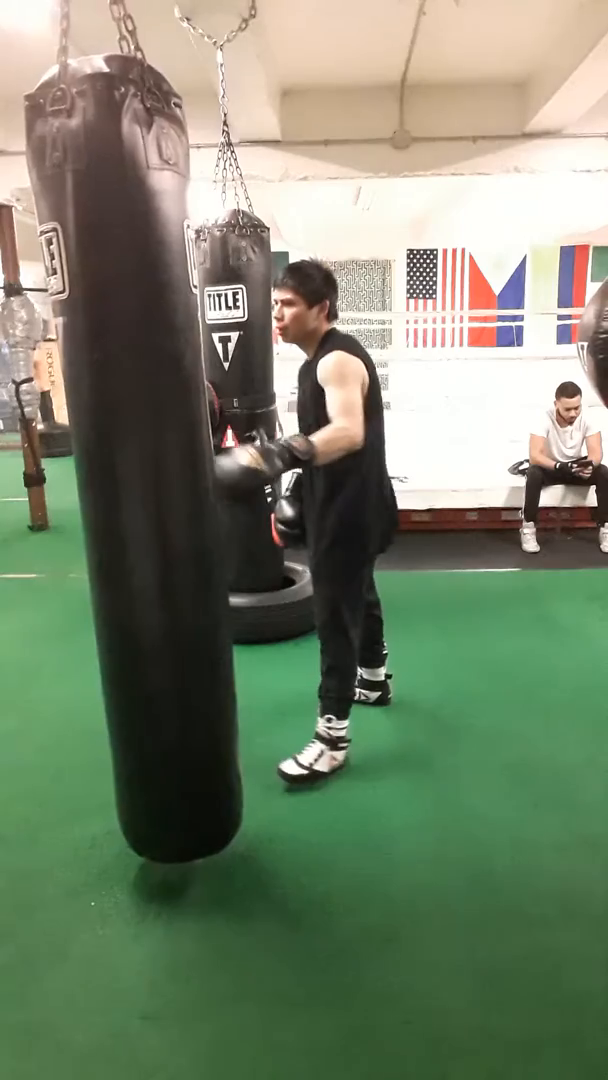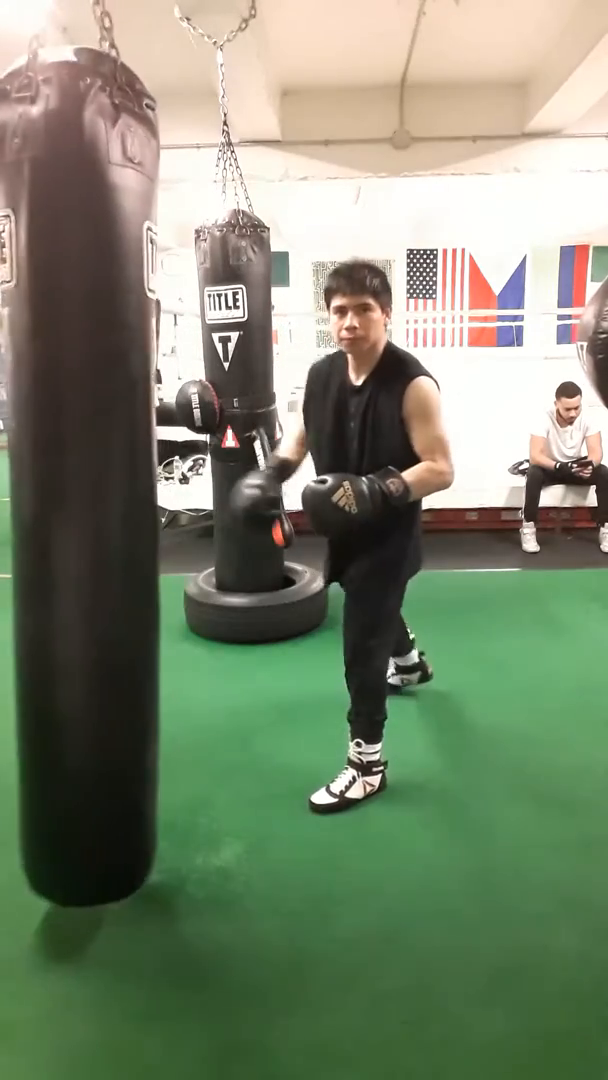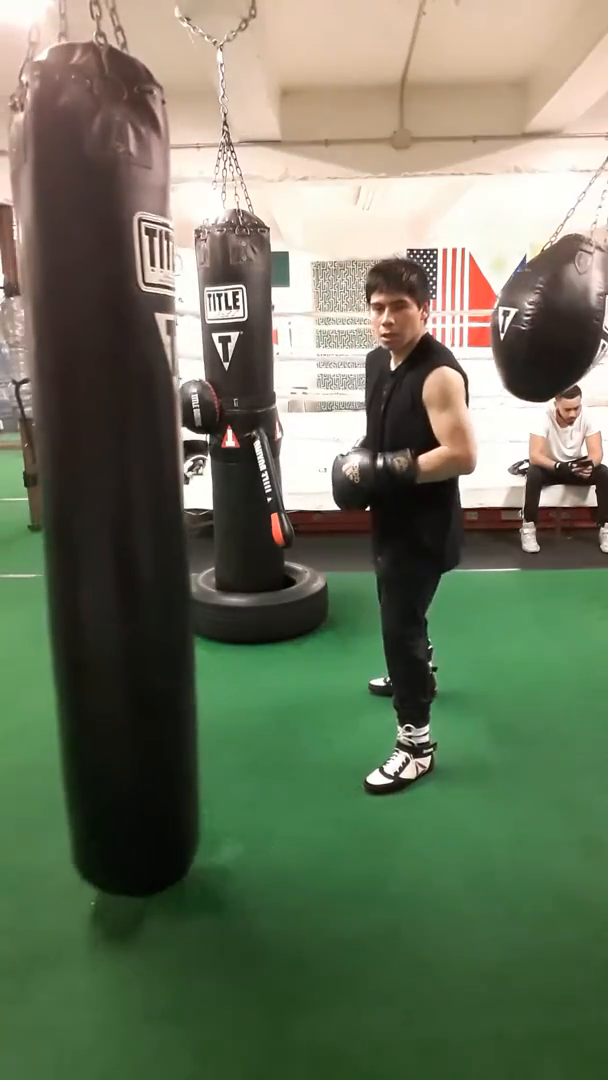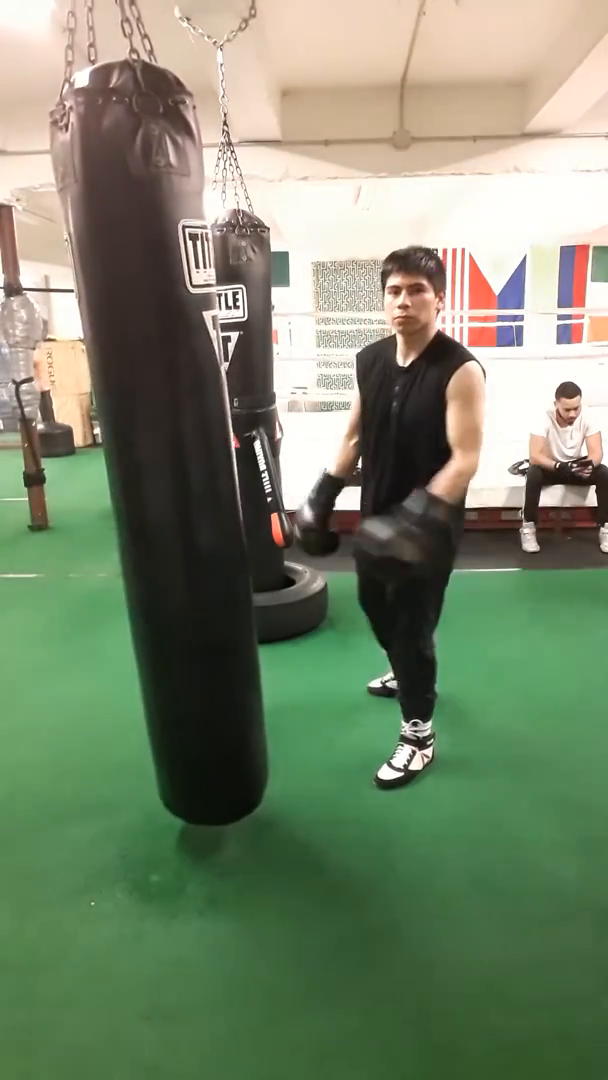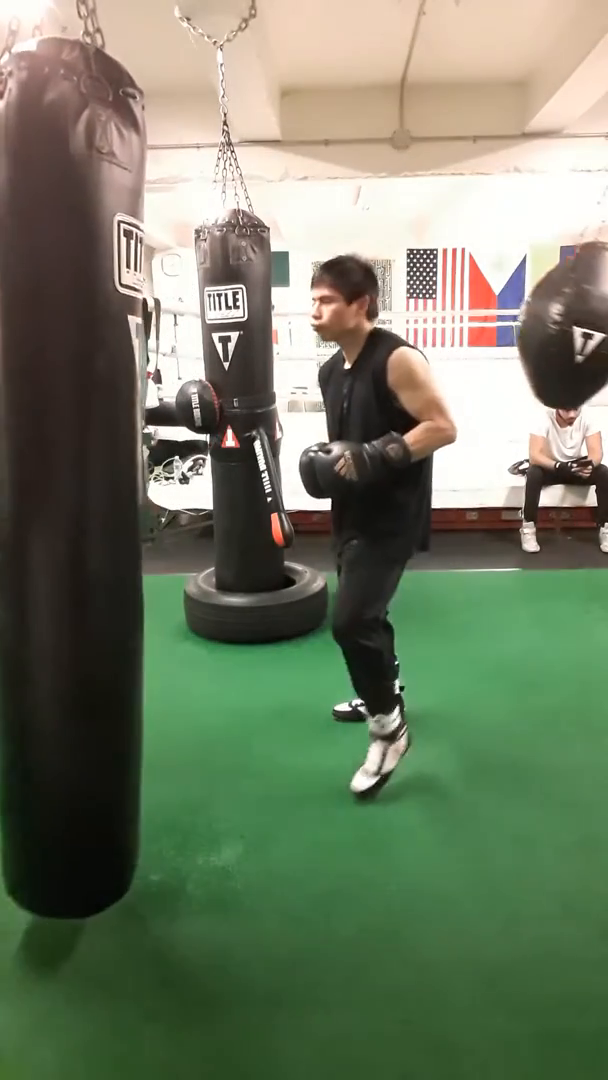
dt=1s
person 1, frame 1
left shoulder: (340, 359)
right shoulder: (312, 363)
left elbow: (347, 433)
left wrist: (273, 455)
right wrist: (302, 499)
left hip: (352, 510)
right hip: (334, 504)
left knee: (334, 614)
right knee: (357, 595)
left ankle: (332, 739)
right ankle: (373, 679)
person 1, frame 2
left shoulder: (413, 384)
right shoulder: (321, 375)
left elbow: (440, 469)
right elbow: (300, 440)
left wrist: (372, 491)
right wrist: (267, 478)
left hip: (388, 534)
right hip: (348, 529)
left knee: (362, 641)
right knee: (376, 613)
left ankle: (366, 763)
right ankle: (410, 663)
person 1, frame 3
left shoulder: (439, 373)
right shoulder: (377, 361)
left elbow: (462, 456)
left wrist: (382, 469)
right wrist: (358, 461)
left hip: (423, 524)
right hip: (392, 519)
left knee: (400, 625)
right knee: (401, 611)
left ankle: (416, 745)
right ankle: (418, 676)
person 1, frame 4
left shoulder: (461, 371)
right shoulder: (370, 360)
left elbow: (465, 457)
left wrist: (415, 520)
right wrist: (322, 496)
left hip: (422, 530)
right hip: (377, 519)
left knee: (410, 630)
right knee: (376, 609)
left ankle: (418, 737)
right ankle: (407, 674)
person 1, frame 5
left shoulder: (397, 358)
right shoulder: (332, 370)
left elbow: (442, 427)
left wrist: (375, 457)
right wrist: (323, 458)
left hip: (391, 514)
right hip: (353, 512)
left knee: (351, 619)
right knee: (362, 614)
left ankle: (387, 727)
right ankle: (384, 692)
